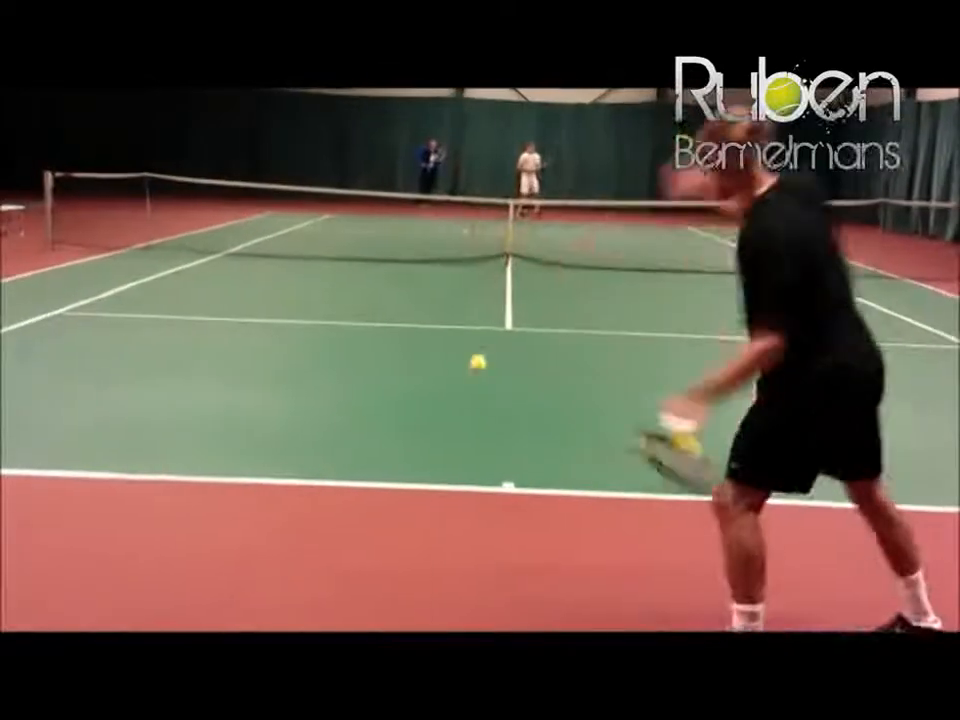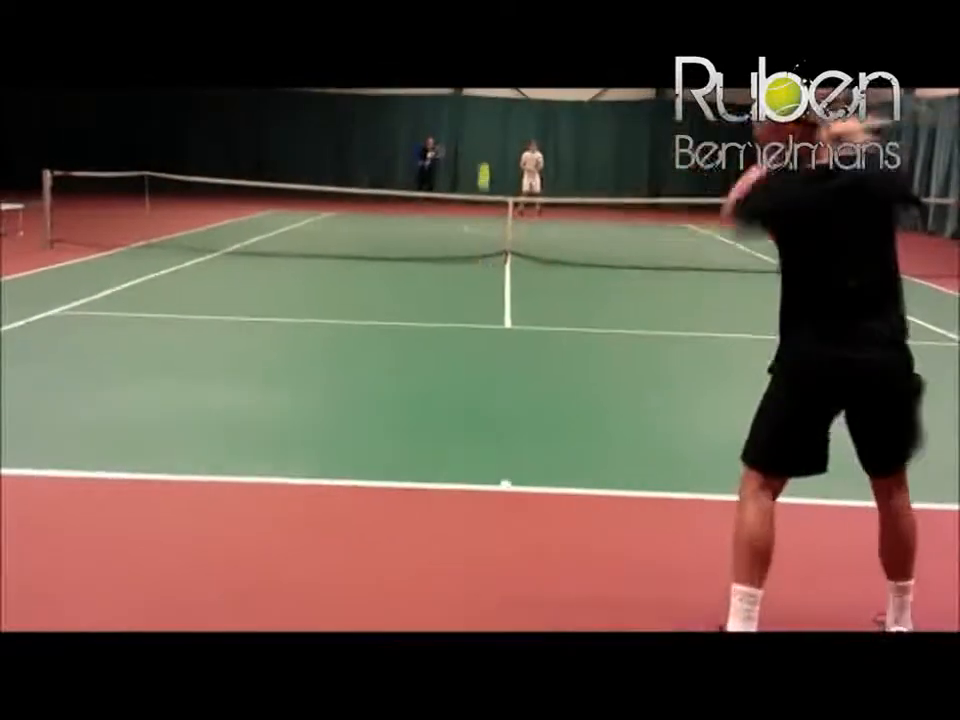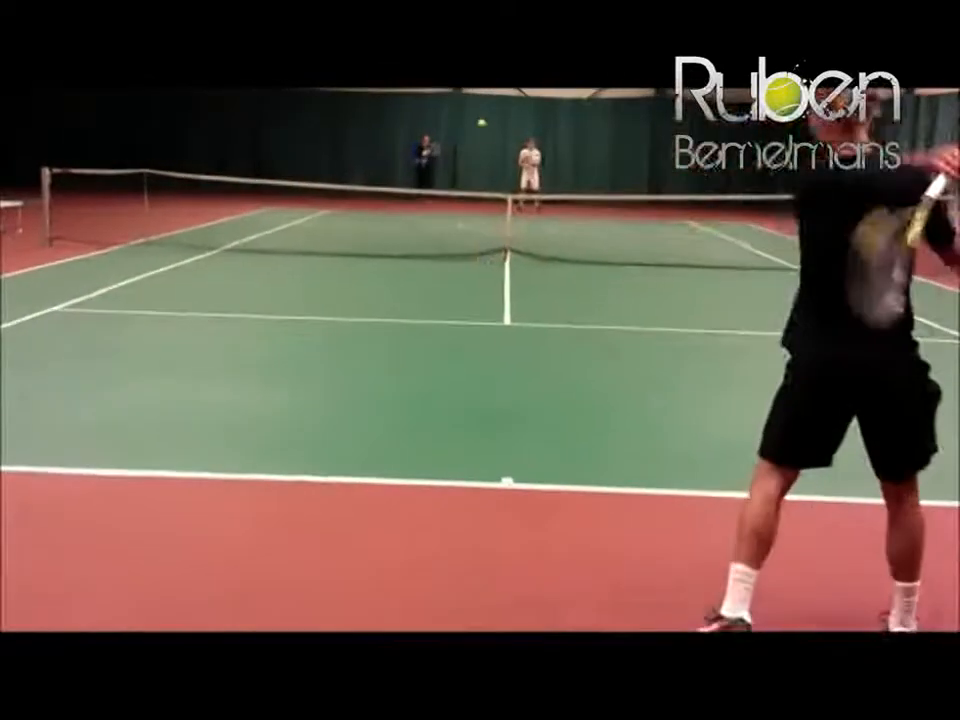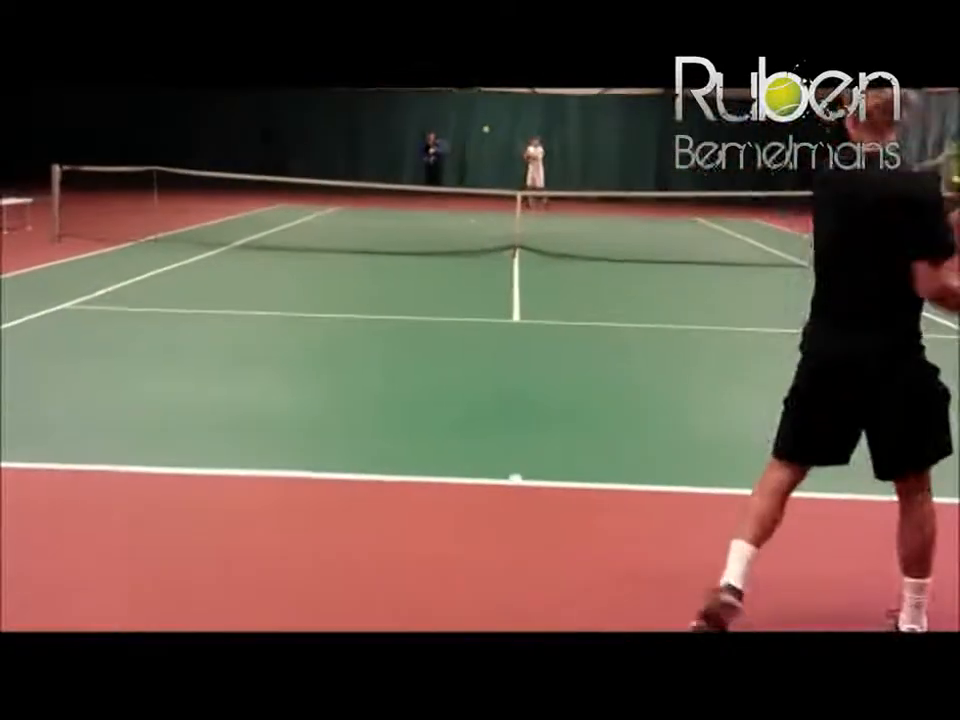
dt=0.2s
person 1, frame 1
left shoulder: (766, 237)
right shoulder: (798, 192)
left elbow: (771, 346)
left wrist: (700, 397)
right wrist: (708, 186)
left hip: (821, 378)
right hip: (859, 369)
left knee: (736, 502)
right knee: (867, 492)
left ankle: (747, 626)
right ankle: (921, 616)
person 1, frame 2
left shoulder: (781, 198)
right shoulder: (878, 177)
left elbow: (738, 201)
left wrist: (773, 165)
right wrist: (842, 134)
left hip: (813, 365)
right hip: (885, 360)
left knee: (758, 488)
right knee: (892, 490)
left ankle: (743, 625)
right ankle: (900, 621)
person 1, frame 3
left shoulder: (813, 181)
right shoulder: (910, 185)
left hip: (819, 357)
right hip: (891, 360)
left knee: (770, 479)
right knee: (902, 493)
left ankle: (735, 612)
right ankle: (903, 621)
person 1, frame 4
left shoulder: (828, 182)
left hip: (826, 352)
right hip: (894, 358)
left knee: (782, 473)
right knee: (914, 489)
left ankle: (731, 586)
right ankle: (913, 619)
